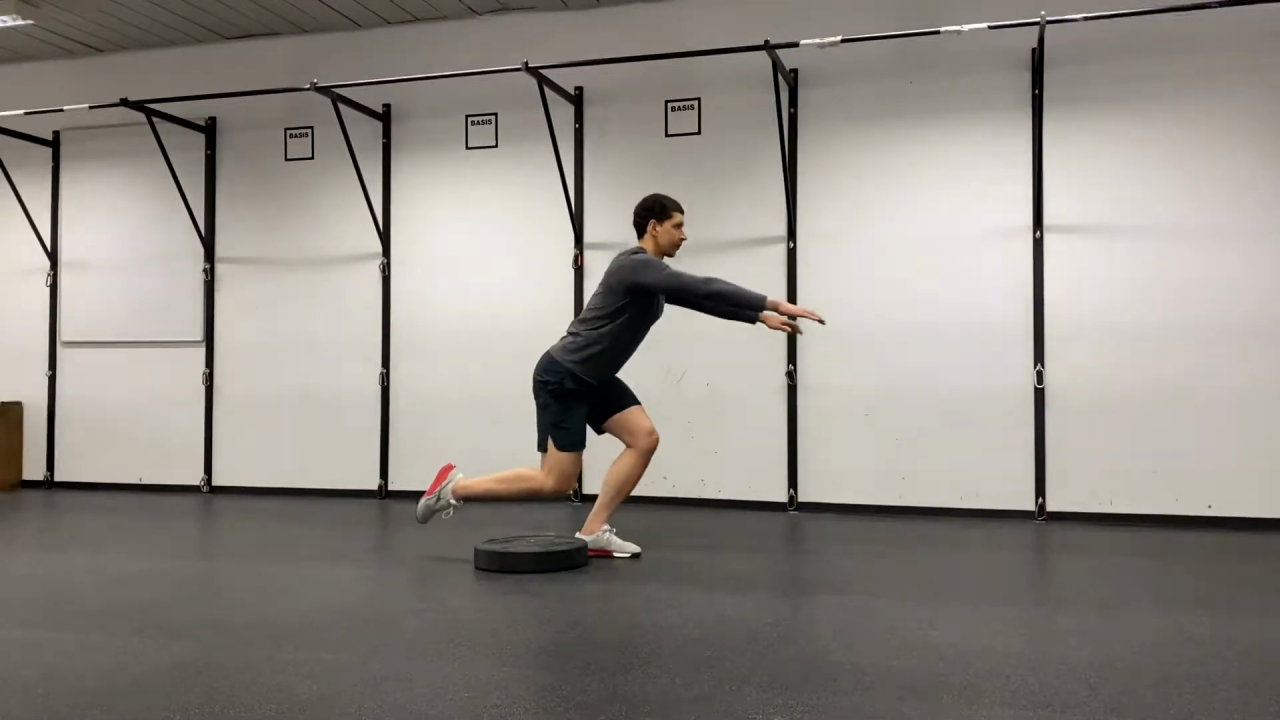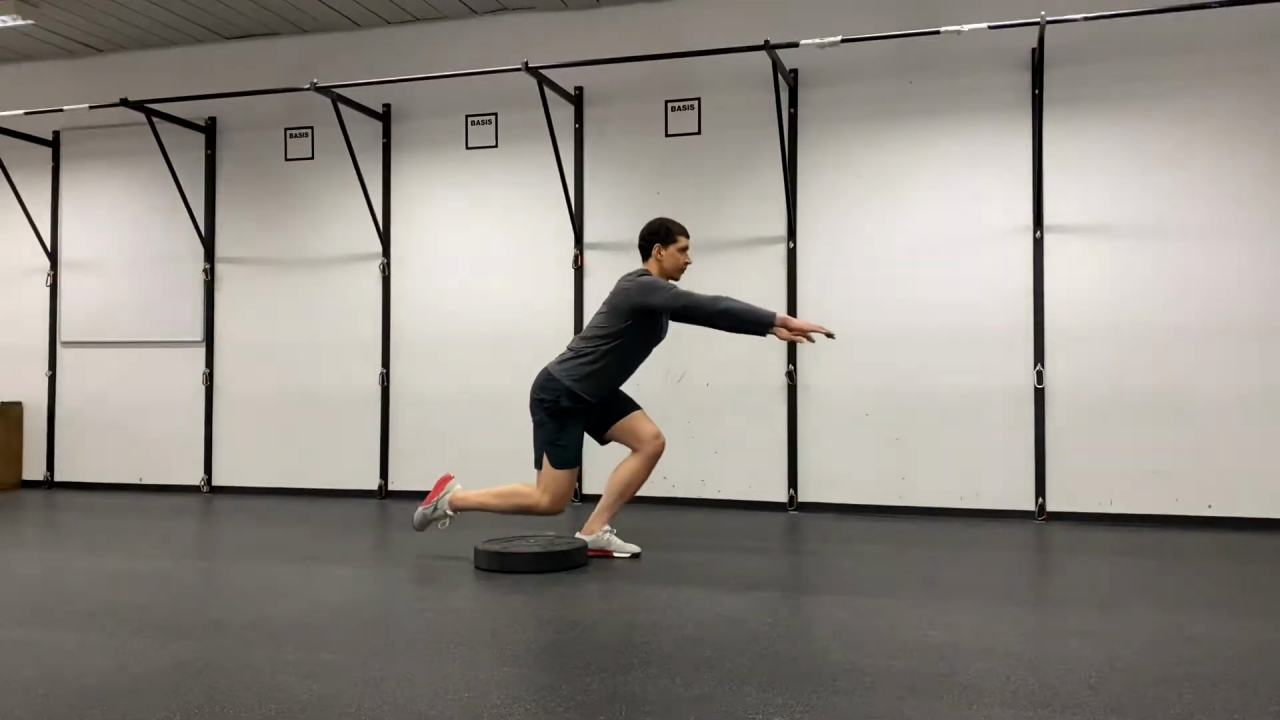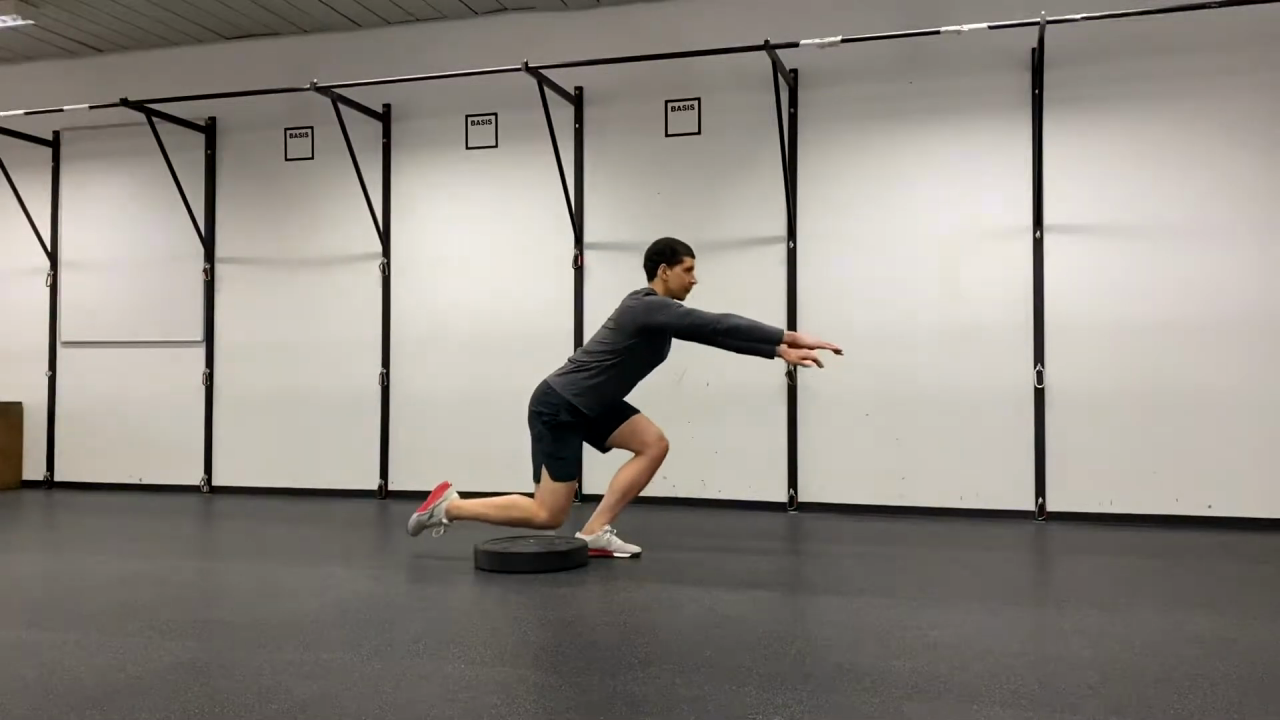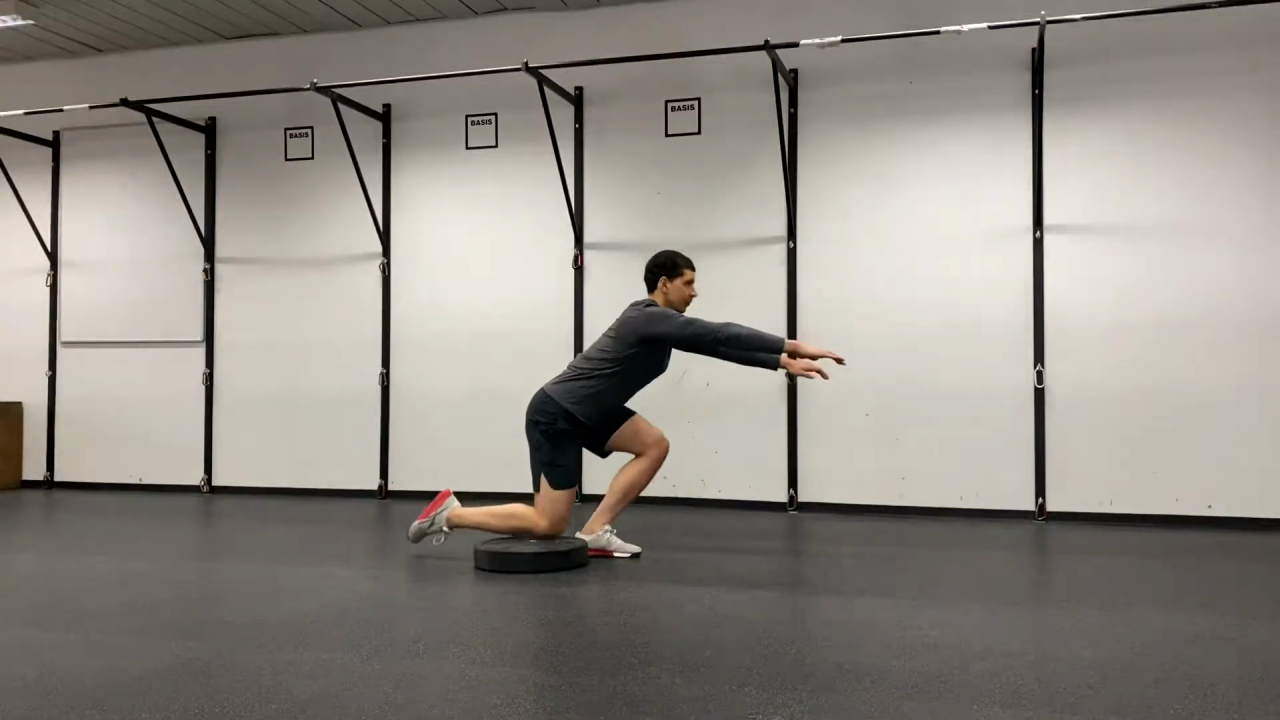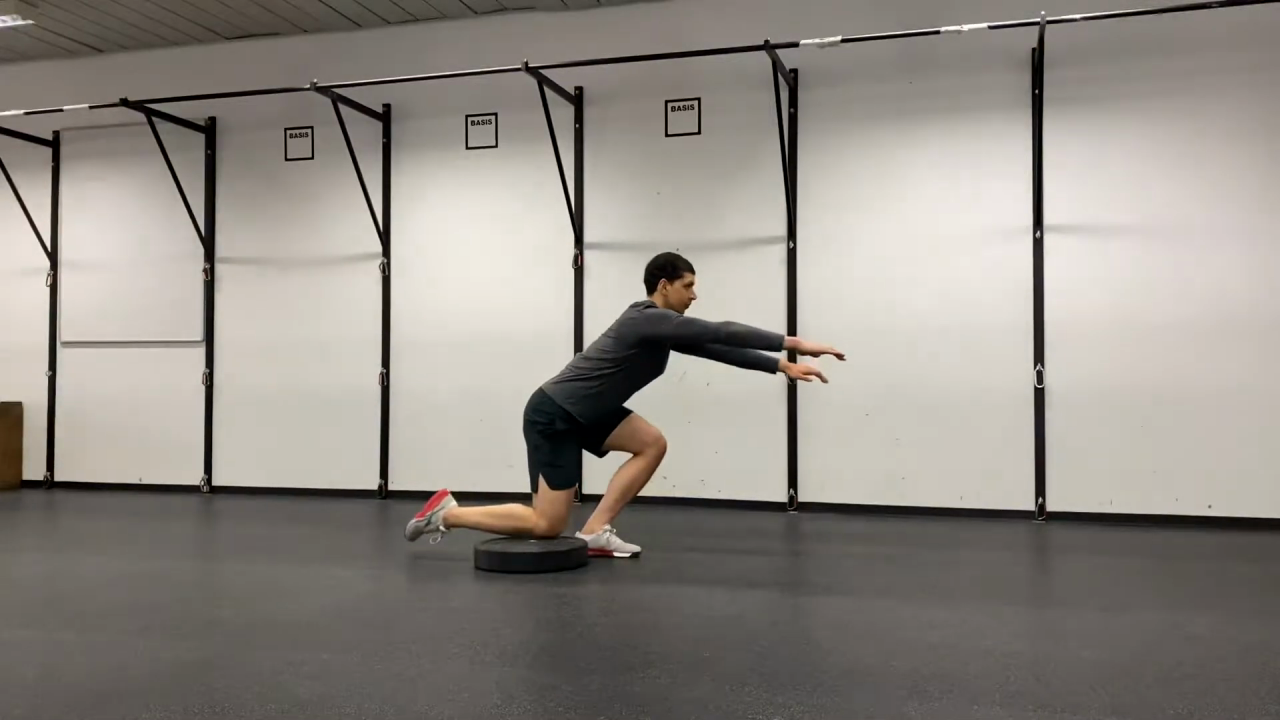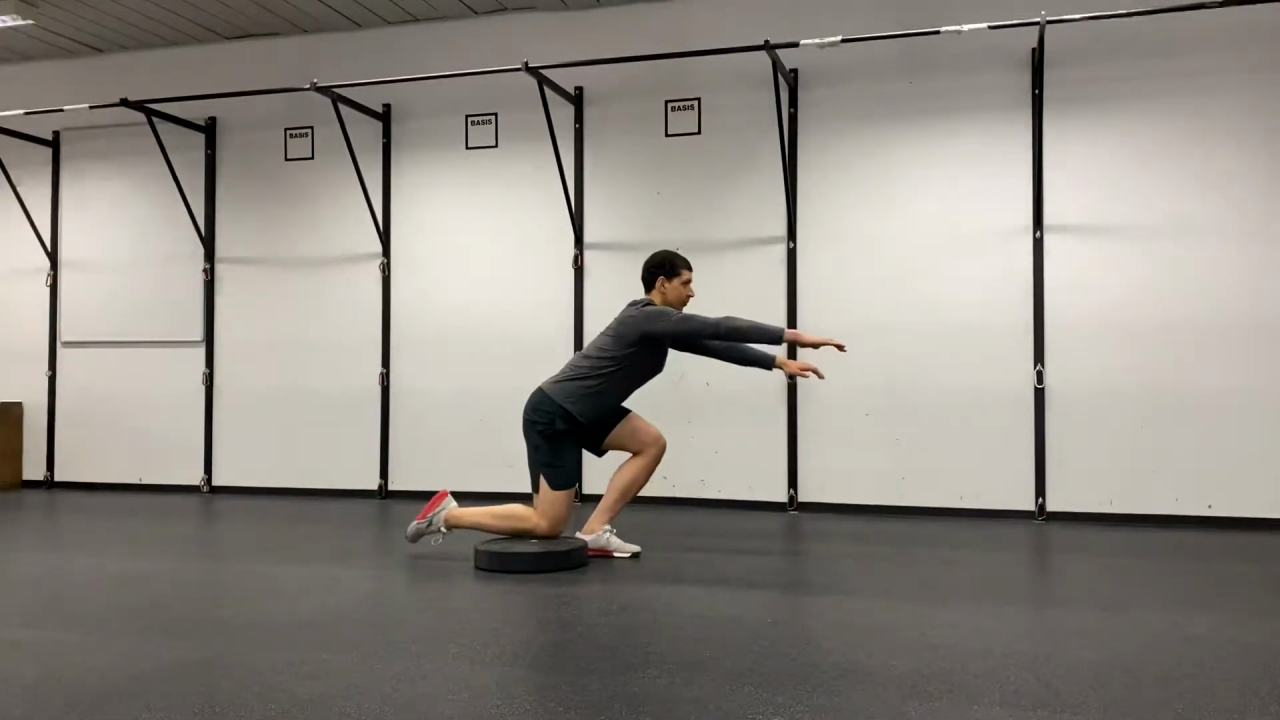
dt=0.3s
person 1, frame 1
left shoulder: (651, 276)
right shoulder: (635, 266)
left elbow: (700, 298)
right elbow: (702, 289)
left wrist: (761, 315)
right wrist: (773, 303)
left hip: (591, 377)
right hip: (561, 377)
left knee: (645, 438)
right knee: (555, 482)
left ankle: (593, 532)
right ankle: (454, 488)
person 1, frame 2
left shoulder: (657, 296)
right shoulder: (641, 288)
left elbow: (705, 315)
right elbow: (710, 308)
left wrist: (771, 329)
right wrist: (781, 318)
left hip: (589, 392)
right hip: (560, 393)
left knee: (650, 441)
right knee: (550, 500)
left ankle: (594, 533)
right ankle: (451, 498)
person 1, frame 3
left shoulder: (661, 313)
right shoulder: (647, 308)
left elbow: (715, 334)
right elbow: (717, 325)
left wrist: (780, 350)
right wrist: (790, 336)
left hip: (587, 404)
right hip: (558, 407)
left knee: (654, 445)
right knee: (548, 515)
left ankle: (595, 533)
right ankle: (446, 507)
person 1, frame 4
left shoulder: (662, 323)
right shoulder: (648, 319)
left elbow: (715, 345)
right elbow: (718, 335)
left wrist: (782, 361)
right wrist: (792, 346)
left hip: (584, 411)
right hip: (555, 415)
left knee: (654, 445)
right knee: (549, 524)
left ankle: (596, 532)
right ankle: (447, 514)
person 1, frame 5
left shoulder: (659, 326)
right shoulder: (649, 320)
left elbow: (715, 347)
right elbow: (718, 333)
left wrist: (781, 365)
right wrist: (792, 342)
left hip: (581, 411)
right hip: (553, 415)
left knee: (652, 444)
right knee: (548, 524)
left ankle: (595, 532)
right ankle: (445, 513)
person 1, frame 6
left shoulder: (658, 324)
right shoulder: (647, 318)
left elbow: (712, 346)
right elbow: (717, 329)
left wrist: (778, 362)
right wrist: (792, 336)
left hip: (579, 410)
right hip: (552, 415)
left knee: (651, 444)
right knee: (548, 525)
left ankle: (595, 532)
right ankle: (446, 515)
